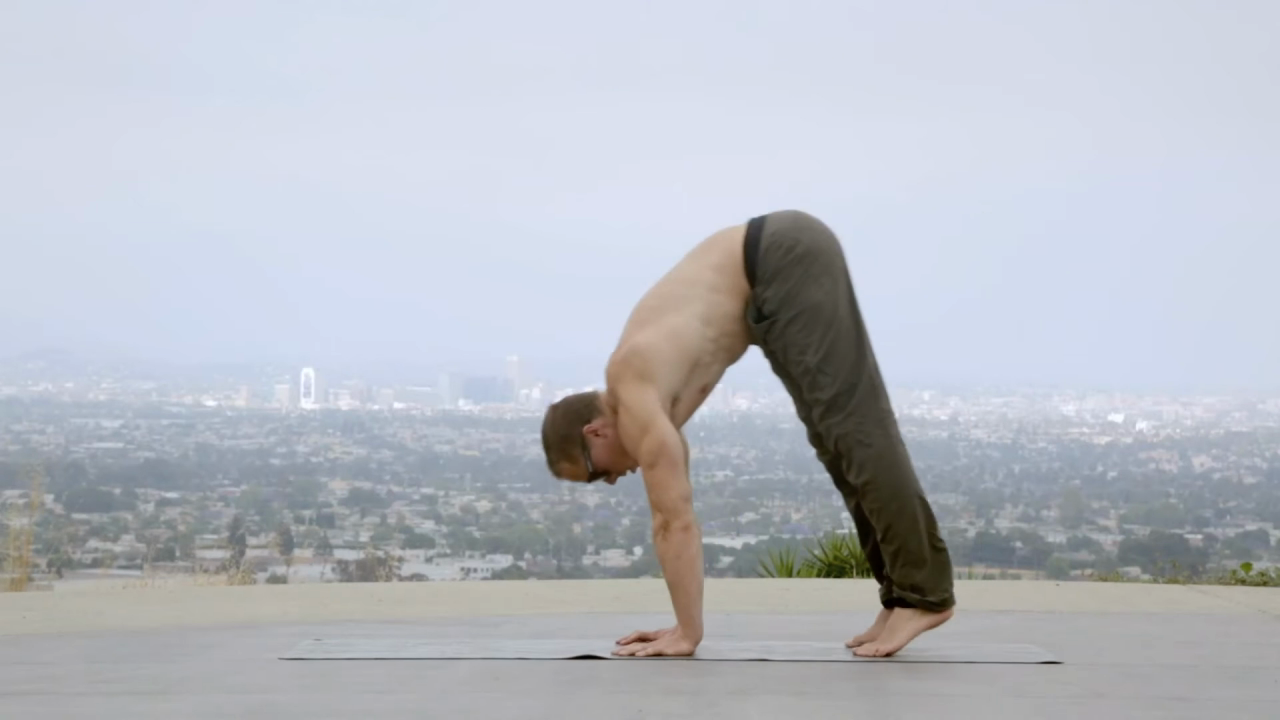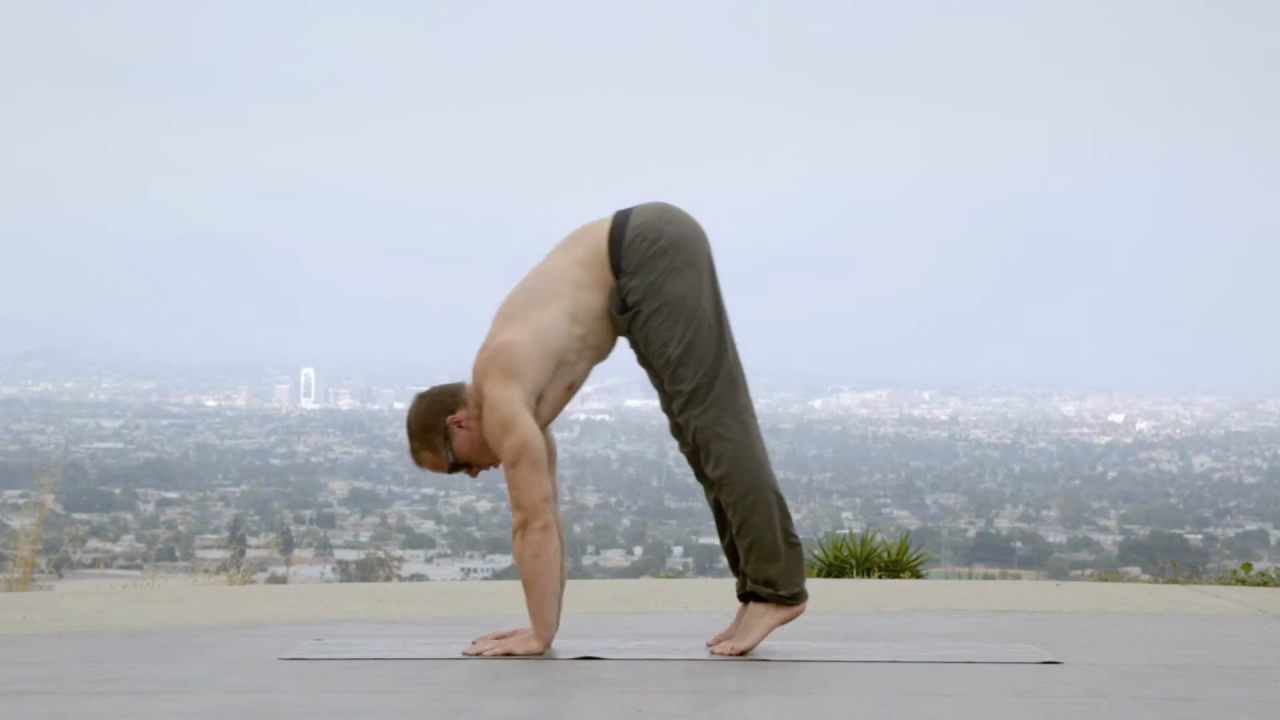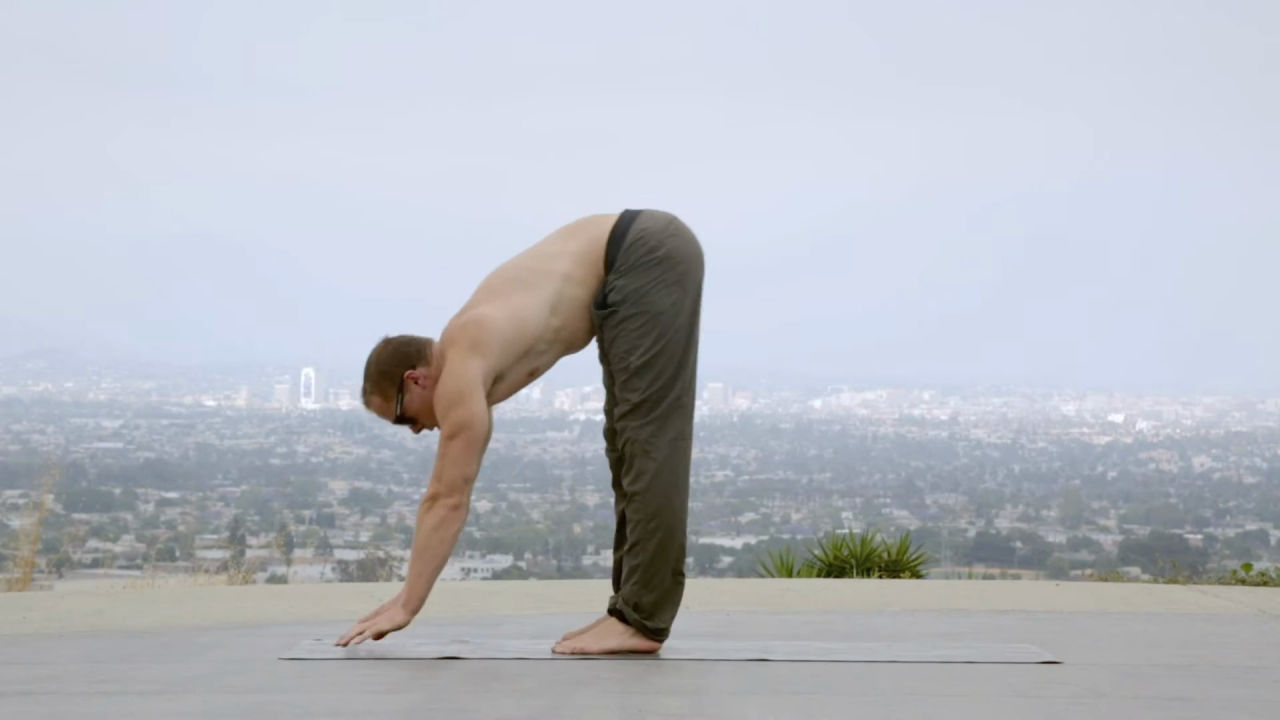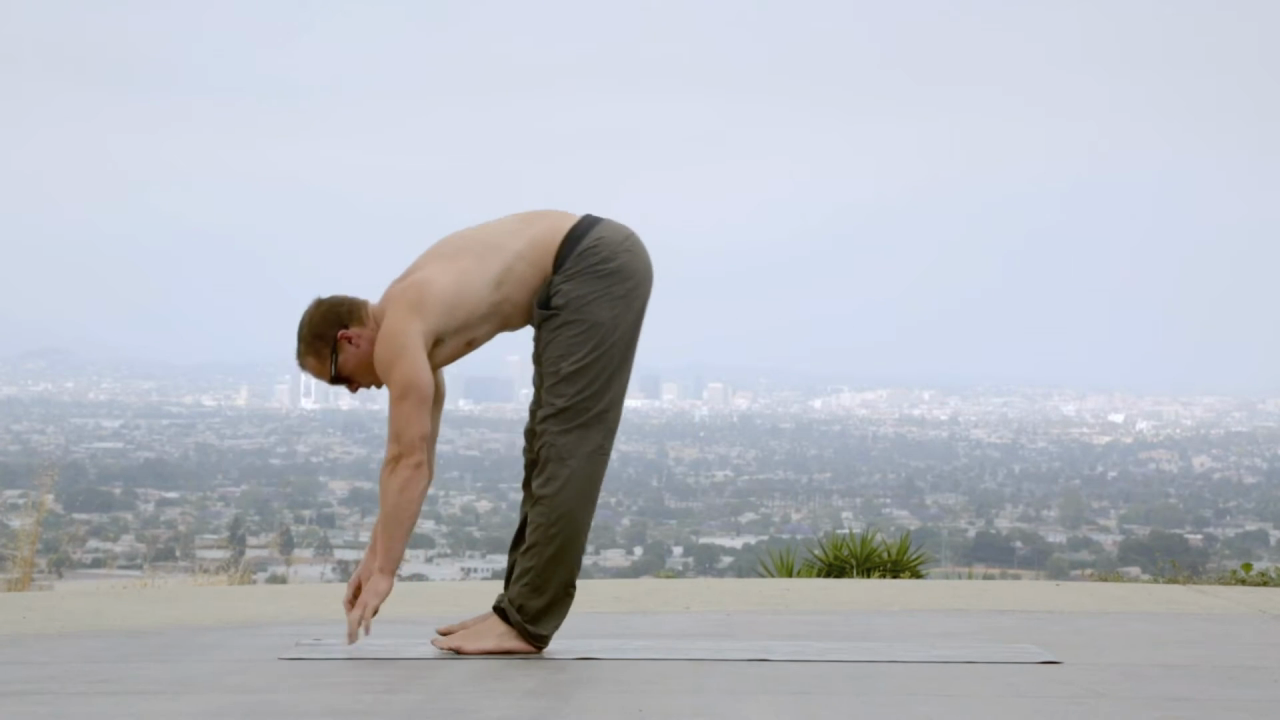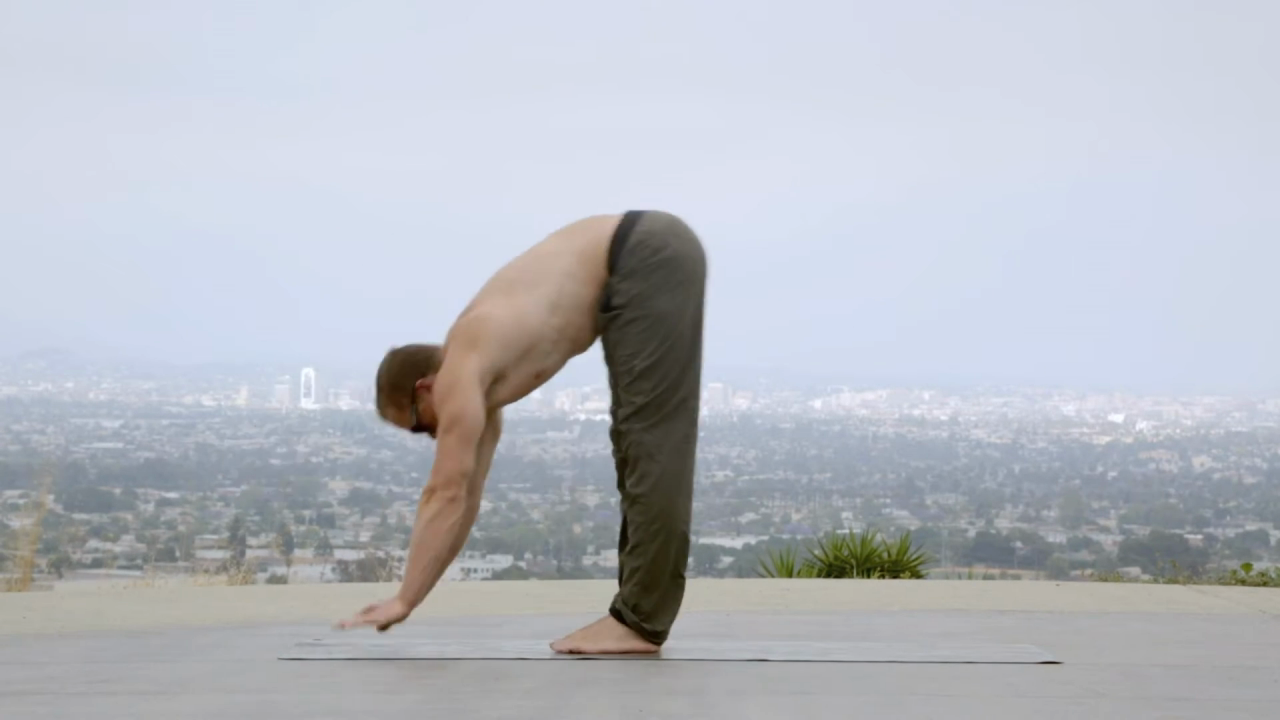
dt=1s
person 1, frame 1
left shoulder: (635, 407)
right shoulder: (650, 402)
left elbow: (676, 524)
right elbow: (675, 519)
left wrist: (687, 632)
right wrist: (684, 623)
left hip: (792, 258)
right hip: (784, 264)
left knee: (850, 428)
right knee: (836, 434)
left ankle: (922, 593)
right ankle: (905, 593)
person 1, frame 2
left shoulder: (499, 404)
right shoulder: (522, 406)
left elbow: (535, 523)
right elbow: (544, 519)
left wrist: (540, 634)
right wrist: (544, 623)
left hip: (655, 248)
right hip: (656, 250)
left knee: (711, 423)
right knee: (701, 427)
left ankle: (774, 587)
right ankle: (762, 587)
person 1, frame 3
left shoulder: (460, 373)
right shoulder: (471, 374)
left elbow: (447, 501)
right elbow: (453, 498)
left wrist: (404, 605)
right wrist: (409, 597)
left hip: (647, 257)
right hip: (642, 260)
left knee: (648, 439)
right knee: (632, 439)
left ankle: (642, 616)
right ankle: (636, 608)
person 1, frame 4
left shoulder: (395, 335)
right shoulder: (417, 332)
left elbow: (408, 459)
right elbow: (414, 457)
left wrist: (384, 571)
right wrist: (375, 557)
left hip: (595, 265)
right hip: (597, 262)
left knee: (565, 447)
right knee: (554, 446)
left ankle: (523, 619)
right ankle: (521, 612)
person 1, frame 5
left shoulder: (461, 374)
right shoulder: (474, 388)
left elbow: (445, 494)
right elbow: (463, 498)
left wrist: (404, 600)
right wrist: (409, 599)
left hip: (653, 257)
right hip: (650, 253)
left knee: (650, 437)
right knee: (645, 437)
left ankle: (641, 617)
right ankle: (641, 609)
